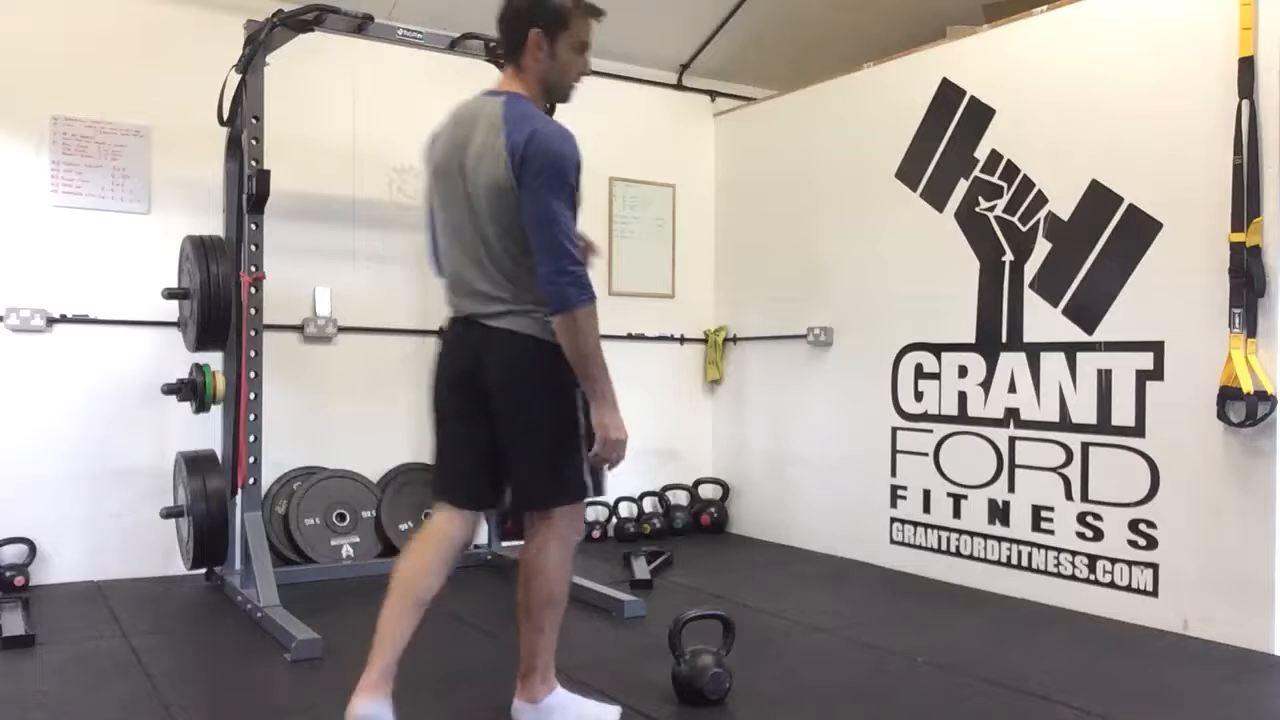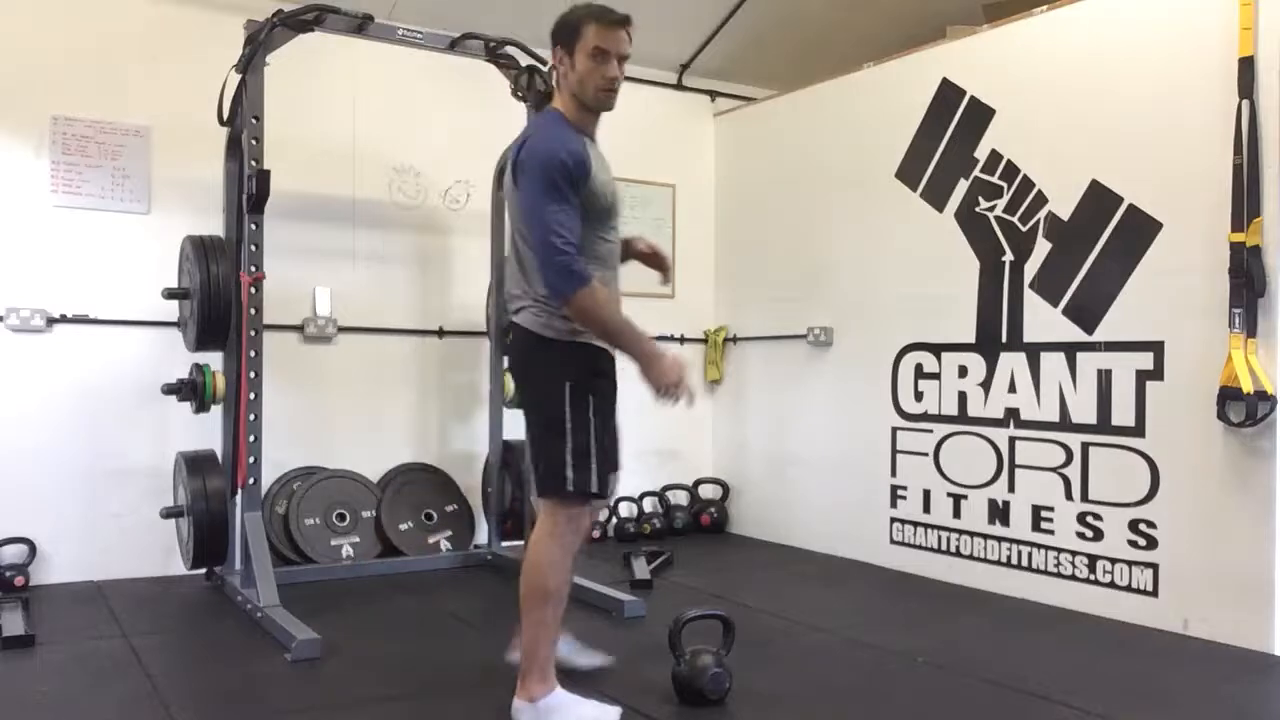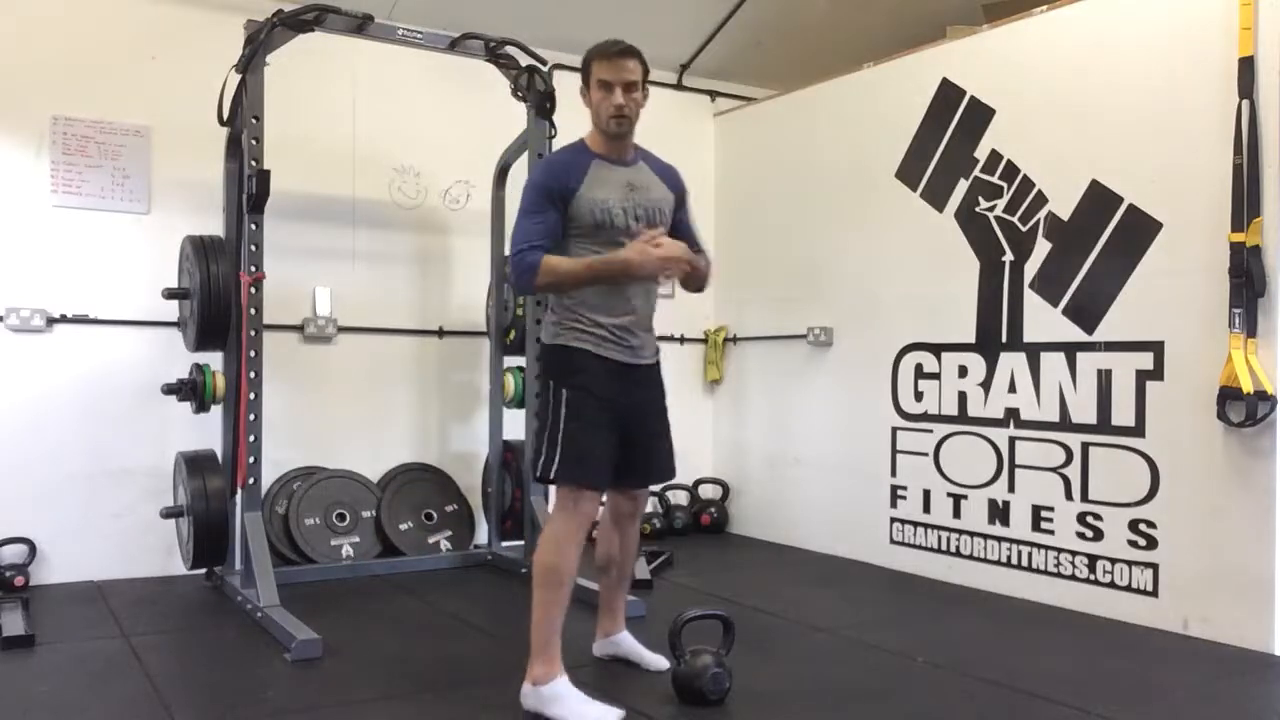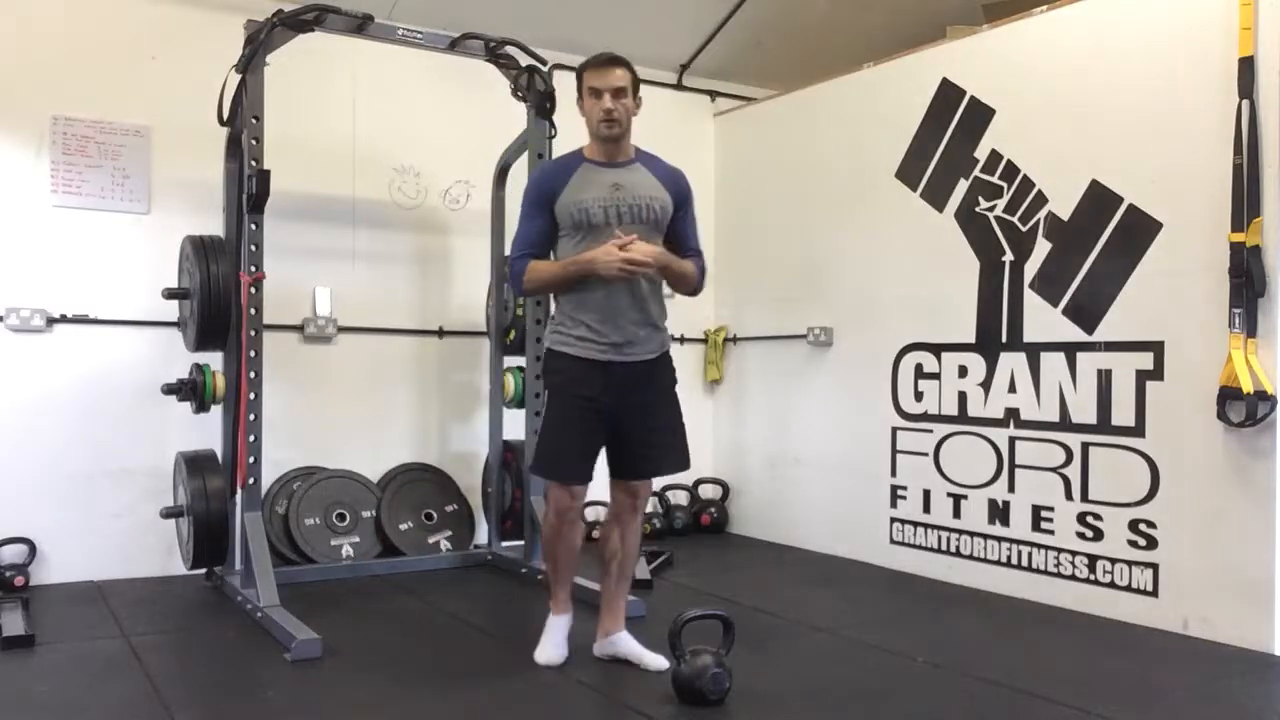
dt=0.3s
person 1, frame 1
left shoulder: (450, 131)
right shoulder: (544, 139)
right elbow: (563, 285)
right wrist: (602, 402)
left hip: (465, 347)
right hip: (533, 355)
left knee: (453, 517)
right knee: (556, 521)
person 1, frame 2
left shoulder: (572, 146)
right shoulder: (550, 144)
right elbow: (560, 274)
left wrist: (632, 250)
right wrist: (648, 354)
left hip: (572, 350)
right hip: (561, 350)
left knee: (580, 502)
right knee: (567, 510)
left ankle: (536, 635)
person 1, frame 3
left shoulder: (665, 177)
right shoulder: (558, 172)
left elbow: (697, 276)
right elbow: (526, 270)
left wrist: (683, 255)
right wrist: (619, 261)
left hip: (640, 361)
right hip: (579, 359)
left knee: (629, 503)
right knee: (577, 504)
left ankle: (611, 630)
person 1, frame 4
left shoulder: (669, 183)
right shoulder: (551, 180)
left elbow: (694, 279)
right elbow: (522, 275)
left wrist: (662, 260)
right wrist: (588, 264)
left hip: (647, 362)
right hip: (577, 360)
left knee: (631, 499)
right knee: (565, 498)
left ankle: (612, 628)
right ankle: (559, 613)
